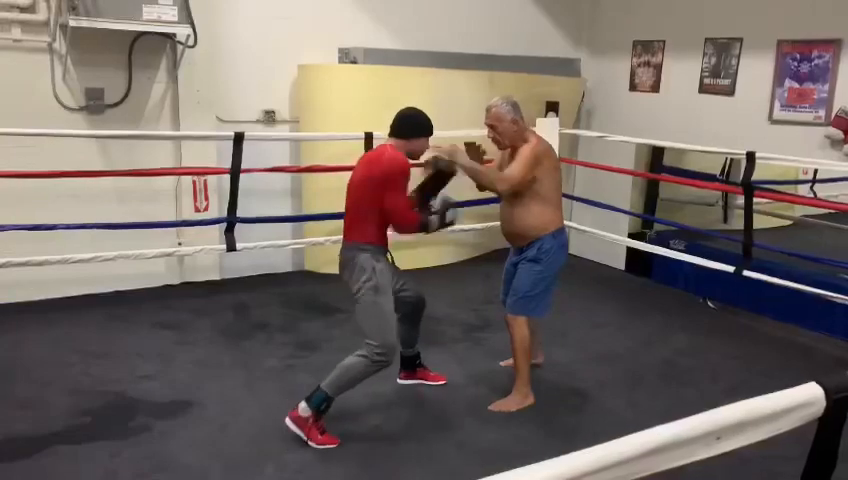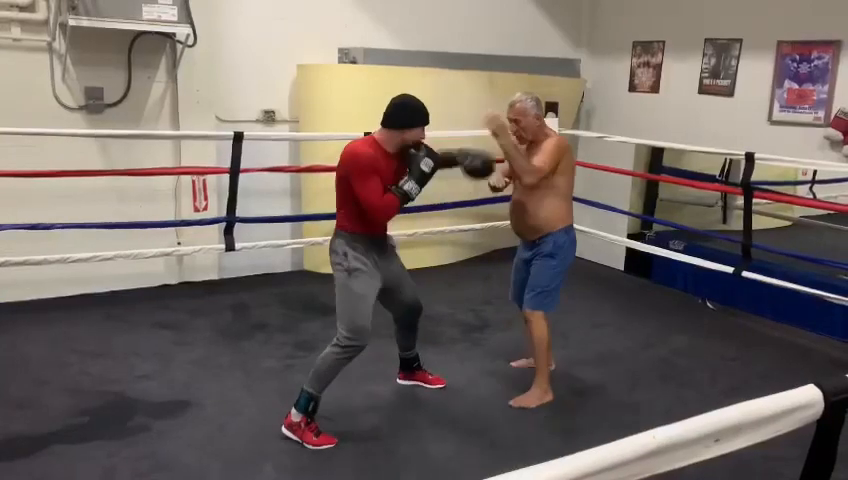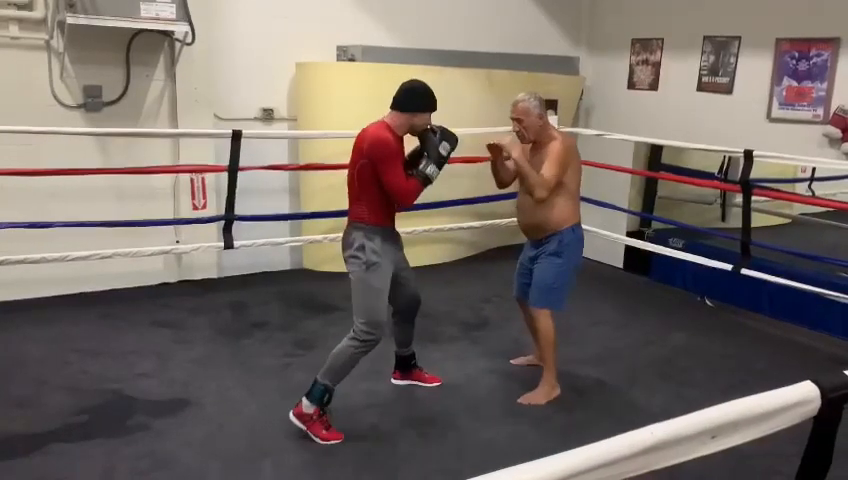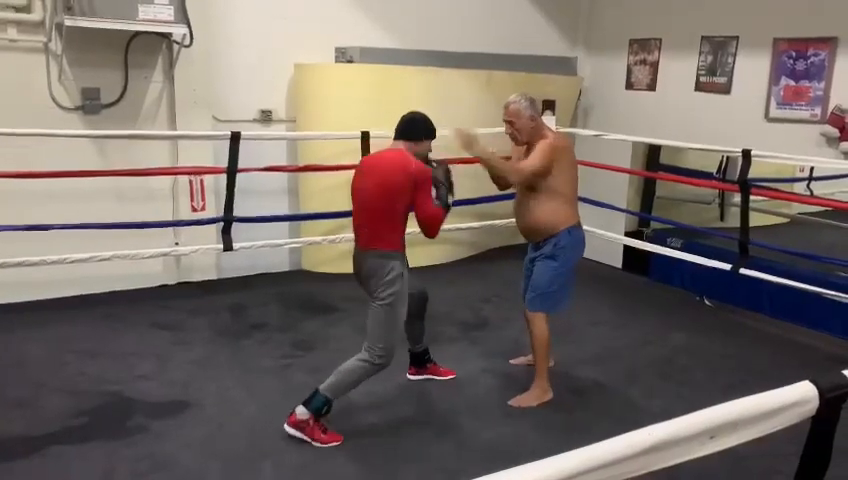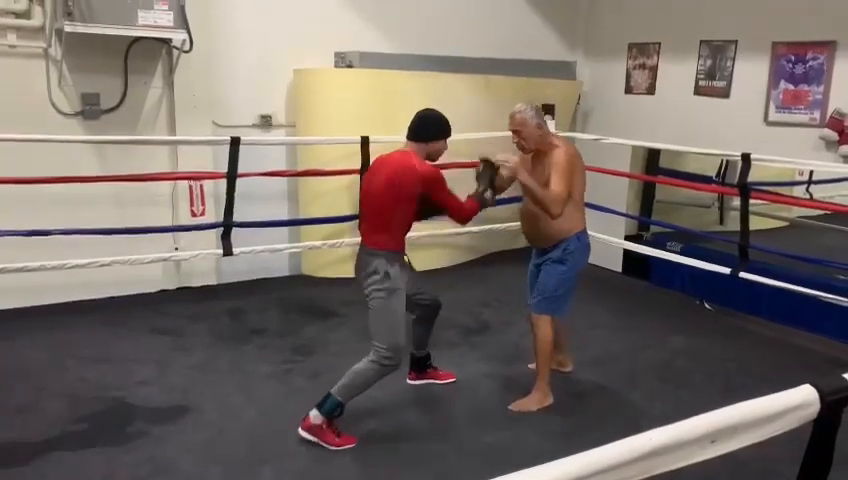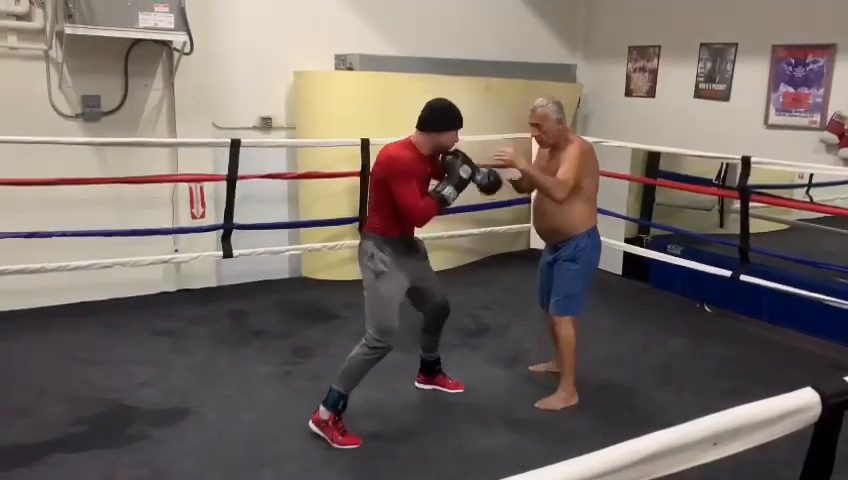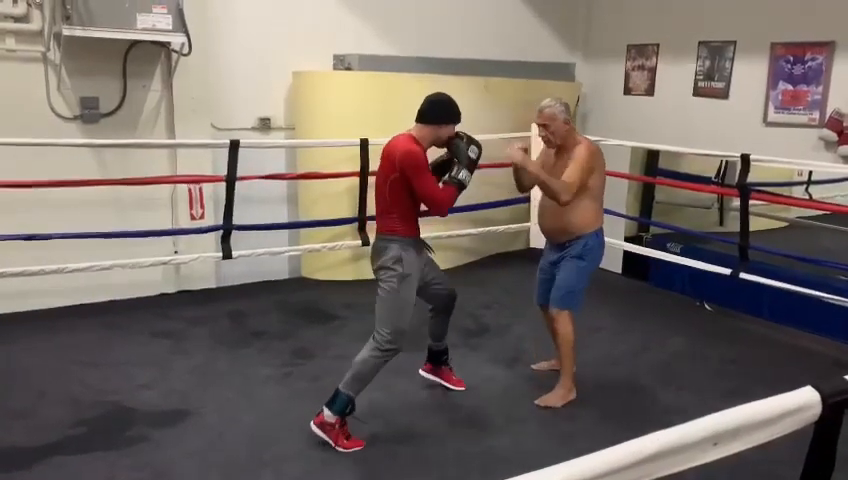
dt=0.4s
person 1, frame 1
left shoulder: (374, 158)
right shoulder: (396, 163)
right elbow: (404, 221)
left wrist: (435, 185)
right wrist: (439, 217)
left hip: (370, 257)
right hip: (366, 260)
left knee: (413, 302)
right knee: (380, 350)
left ankle: (410, 368)
right ankle: (306, 412)
person 1, frame 2
left shoulder: (399, 150)
right shoulder: (359, 154)
left elbow: (423, 151)
right elbow: (380, 210)
left wrist: (462, 158)
right wrist: (416, 176)
left hip: (381, 245)
right hip: (352, 249)
left knee: (410, 306)
right knee: (353, 338)
left ankle: (409, 369)
right ankle: (299, 416)
person 1, frame 3
left shoulder: (389, 136)
right shoulder: (379, 140)
left elbow: (397, 175)
right elbow: (404, 196)
left wrist: (423, 152)
right wrist: (433, 160)
left hip: (386, 237)
right hip: (367, 241)
left knee: (409, 301)
right knee: (368, 331)
left ankle: (405, 368)
right ankle: (309, 407)
person 1, frame 4
left shoulder: (369, 163)
right shoulder: (418, 171)
right elbow: (431, 229)
right wrist: (443, 193)
left hip: (367, 255)
right hip: (387, 263)
left knee: (418, 297)
right knee: (377, 355)
left ankle: (420, 363)
right ankle: (306, 414)
person 1, frame 5
left shoulder: (384, 163)
right shoulder: (425, 173)
right elbow: (462, 215)
left wrist: (432, 205)
right wrist: (486, 188)
left hip: (384, 257)
right hip: (383, 264)
left knee: (429, 305)
right knee: (387, 355)
left ankle: (420, 368)
right ankle: (318, 418)
person 1, frame 6
left shoulder: (429, 156)
right shoulder: (396, 158)
left elbow: (441, 172)
right elbow: (418, 215)
left wrist: (477, 174)
right wrist: (453, 184)
left hip: (408, 246)
right hip: (382, 251)
left knee: (438, 307)
right knee: (380, 339)
left ankle: (429, 373)
right ankle: (327, 413)
person 1, frame 7
left shoulder: (408, 146)
right shoulder: (408, 152)
left elbow: (422, 181)
right elbow: (439, 204)
left wrist: (449, 160)
right wrist: (465, 167)
left hip: (409, 244)
right hip: (397, 250)
left knee: (445, 295)
right knee: (388, 341)
left ankle: (436, 363)
right ankle: (331, 416)
person 2, frame 1
left shoulder: (534, 150)
right shoulder: (510, 150)
left elbow: (502, 184)
right elbow: (486, 183)
left wrist: (461, 161)
right wrist: (475, 161)
left hip: (545, 246)
right hip: (523, 245)
left knee: (516, 314)
right knee: (510, 302)
left ankle: (522, 392)
right ankle: (531, 354)
person 2, frame 2
left shoulder: (554, 144)
right shoulder: (521, 144)
left elbow: (529, 178)
right elbow: (506, 175)
left wrist: (504, 139)
right wrist: (497, 179)
left hip: (554, 242)
right hip: (529, 241)
left knee: (533, 310)
right knee: (524, 302)
left ankle: (541, 388)
right ankle: (542, 356)
person 2, frame 3
left shoulder: (559, 146)
right shoulder: (528, 145)
left elbow: (541, 191)
right elbow: (504, 182)
left wrist: (517, 157)
right wrist: (498, 158)
left hip: (561, 240)
right hip: (536, 239)
left knee: (541, 307)
right knee: (524, 298)
left ankle: (549, 384)
right ankle: (541, 353)
person 2, frame 4
left shoulder: (551, 145)
right shoulder: (526, 145)
left elbow: (515, 175)
right elbow: (504, 182)
left wrist: (478, 150)
right wrist: (489, 162)
left hip: (561, 242)
right hip: (540, 240)
left knee: (535, 311)
right knee: (532, 304)
left ankle: (541, 387)
right ankle: (540, 354)
person 2, frame 5
left shoulder: (562, 154)
right shoulder: (528, 153)
left elbow: (554, 207)
right elbow: (499, 187)
left wrist: (521, 175)
right wrist: (500, 169)
left hip: (567, 247)
right hip: (542, 246)
left knee: (540, 314)
right knee: (544, 308)
left ankle: (542, 391)
right ankle: (560, 358)
person 2, frame 6
left shoulder: (577, 150)
right shoulder: (546, 150)
left elbow: (559, 191)
right elbow: (525, 188)
left wrist: (523, 165)
right wrist: (515, 171)
left hip: (578, 245)
right hip: (554, 244)
left knee: (561, 314)
right knee: (549, 307)
left ankle: (567, 391)
right ankle: (560, 361)
person 2, frame 7
left shoulder: (584, 151)
right shoulder: (550, 150)
left elbow: (563, 194)
right elbow: (524, 186)
left wrist: (528, 165)
right wrist: (521, 164)
left hip: (582, 245)
right hip: (555, 244)
left knee: (559, 310)
right knee: (546, 304)
left ankle: (566, 387)
right ankle: (562, 358)
